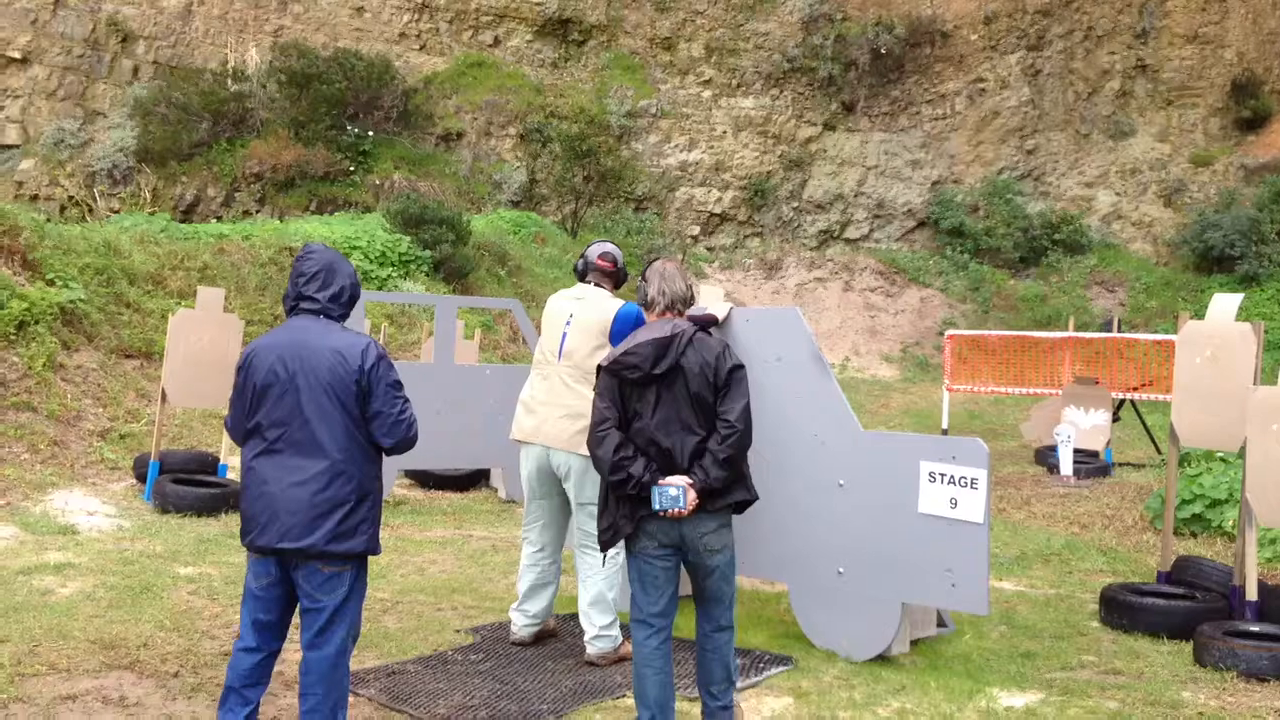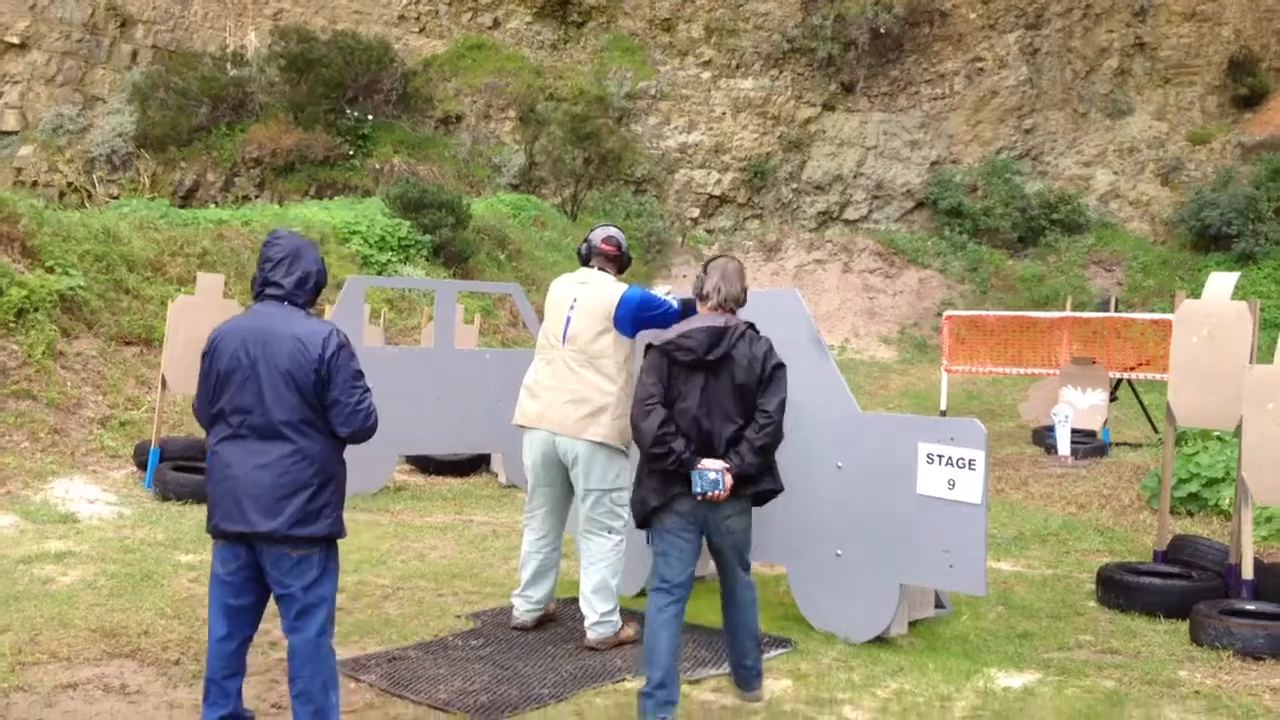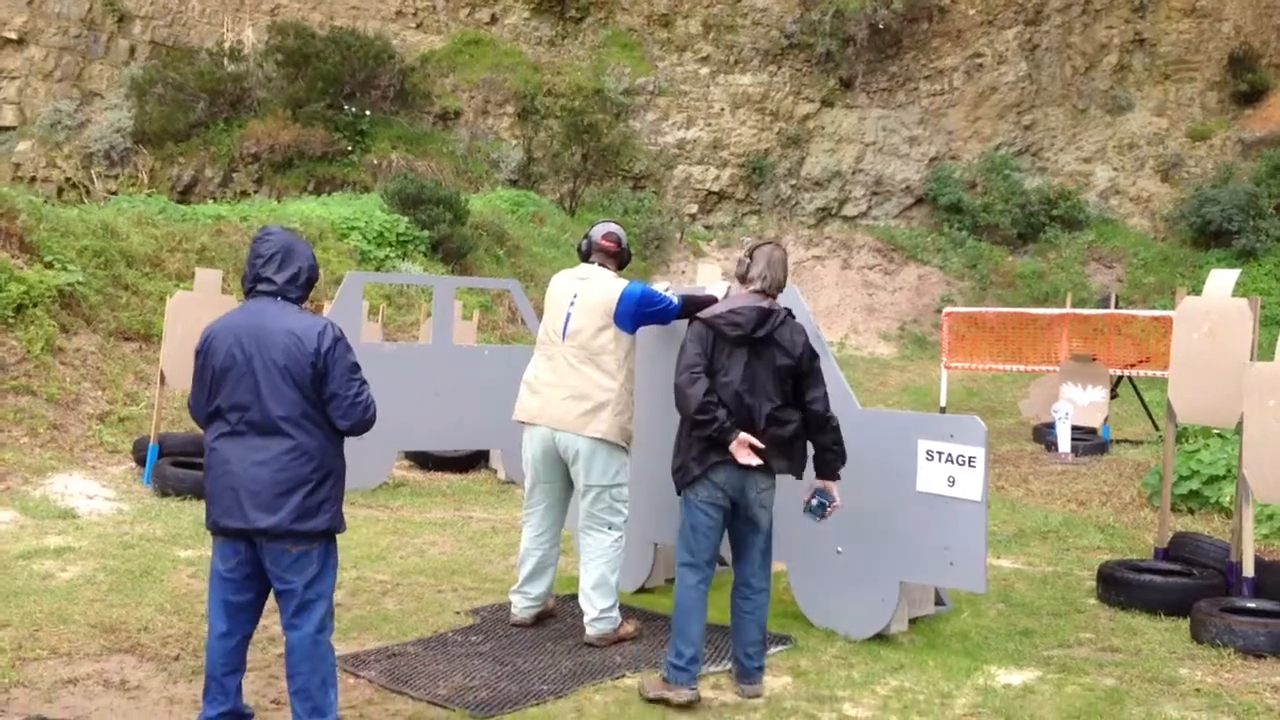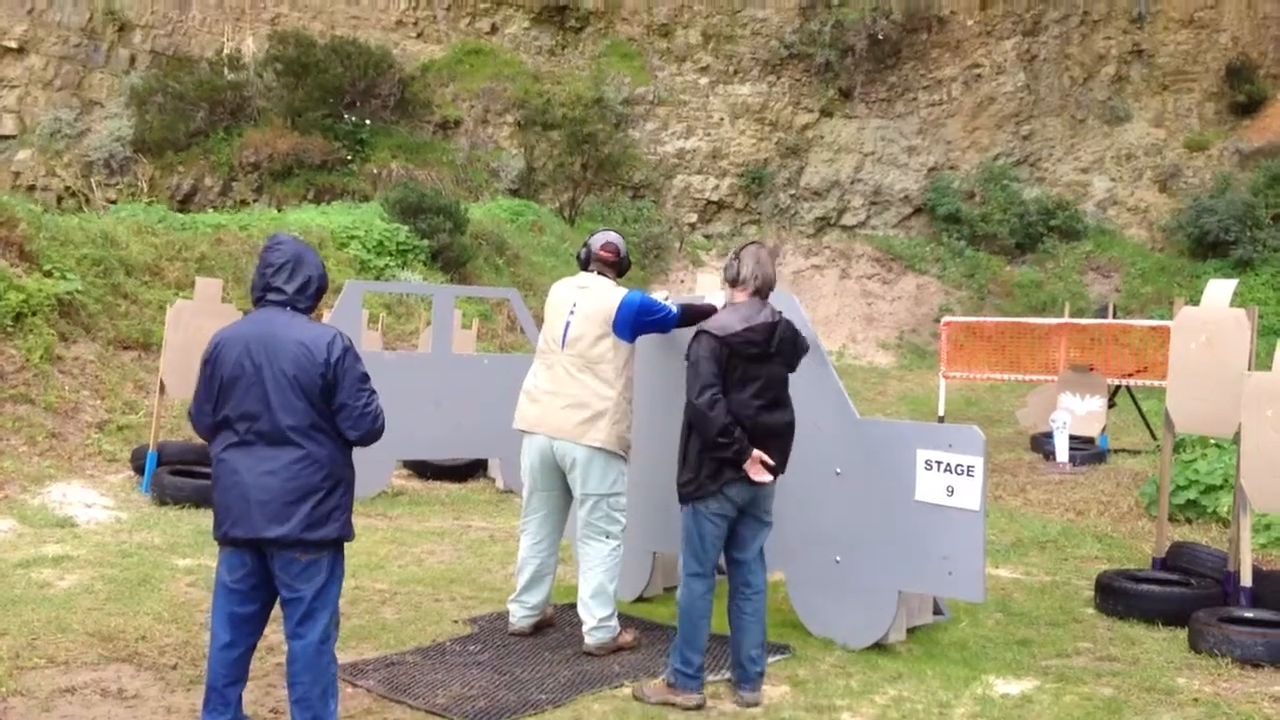
dt=0.5s
person 1, frame 1
left shoulder: (257, 352)
right shoulder: (362, 353)
left elbow: (238, 429)
right elbow: (399, 435)
left hip: (268, 520)
right hip: (332, 525)
left knee: (256, 634)
right knee: (326, 643)
person 1, frame 2
left shoulder: (223, 337)
right shoulder: (324, 340)
left elbow: (205, 414)
right elbow: (358, 424)
right wrist: (315, 418)
left hip: (233, 506)
right hip: (298, 510)
left knee: (229, 622)
right knee: (308, 628)
person 1, frame 3
left shoulder: (216, 334)
right shoulder: (319, 334)
left elbow: (201, 412)
right elbow: (356, 416)
left hip: (232, 502)
right hip: (297, 506)
left knee: (229, 619)
right knee: (306, 624)
person 1, frame 4
left shoulder: (224, 342)
right shoulder: (329, 344)
left elbow: (203, 423)
right elbow: (366, 427)
left hip: (239, 512)
right hip: (306, 515)
left knee: (231, 629)
right knee: (310, 635)
person 2, frame 1
left shoulder: (618, 364)
right shoulder: (717, 353)
left elbow: (603, 439)
right elbow: (735, 427)
left wrist: (648, 484)
right wrist: (701, 483)
left hip: (647, 515)
right hip: (707, 512)
left knee: (651, 625)
right knee: (717, 619)
person 2, frame 2
left shoulder: (666, 347)
right shoulder: (760, 351)
left elbow: (646, 416)
right elbow: (768, 421)
left wrist: (687, 462)
right wrist: (735, 470)
left hip: (676, 491)
right hip: (731, 493)
left knee: (666, 594)
right knee: (738, 587)
right ankle: (749, 679)
person 2, frame 3
left shoulder: (709, 323)
right shoulder: (794, 337)
left elbow: (689, 386)
right elbow: (817, 409)
left wrist: (725, 434)
right wrist: (828, 471)
left hip: (709, 465)
right hip: (761, 470)
left knee: (693, 570)
right knee: (753, 575)
left ankle: (681, 677)
right ankle: (750, 674)
person 2, frame 4
left shoulder: (714, 333)
right shoulder: (784, 333)
left elbow: (704, 403)
left wrist: (738, 451)
left hip: (715, 474)
right hip: (761, 476)
left knee: (697, 577)
right knee: (750, 576)
left ankle: (685, 682)
right ankle: (749, 682)
person 3, frame 1
left shoulder: (554, 304)
right shoulder: (619, 314)
right wrist: (713, 319)
left hip: (537, 435)
right hip: (586, 443)
left knee: (540, 535)
right knee: (599, 543)
left ankle: (527, 622)
right ankle: (602, 641)
person 3, frame 2
left shoulder: (558, 288)
right shoulder: (624, 298)
right elbow: (682, 311)
left hip: (539, 420)
right hip: (590, 428)
left knee: (541, 520)
right knee: (602, 528)
left ankle: (529, 607)
right ankle: (602, 626)
person 3, frame 3
left shoulder: (559, 283)
right shoulder: (625, 295)
right elbow: (682, 307)
right wrist: (719, 299)
left hip: (540, 417)
right hip: (592, 425)
left knee: (540, 515)
right knee: (602, 525)
left ankle: (527, 603)
right ankle: (602, 622)
person 3, frame 4
left shoulder: (558, 292)
right shoulder: (624, 303)
right elbow: (680, 315)
left wrist: (648, 304)
right wrist: (719, 309)
left hip: (539, 425)
right hip: (590, 434)
left knee: (538, 524)
right knee: (600, 533)
left ankle: (525, 612)
right ankle: (600, 631)
